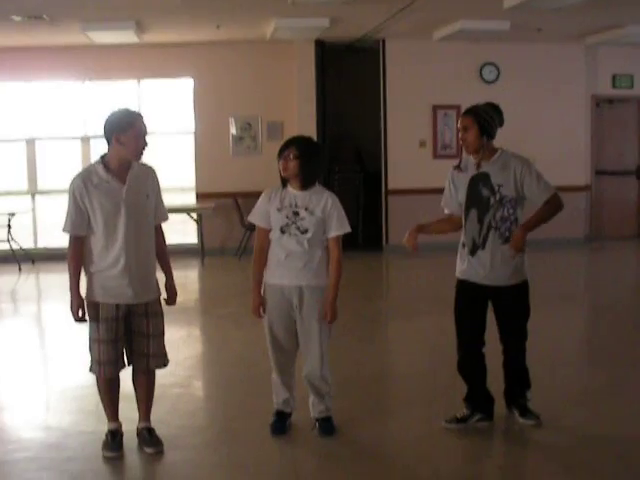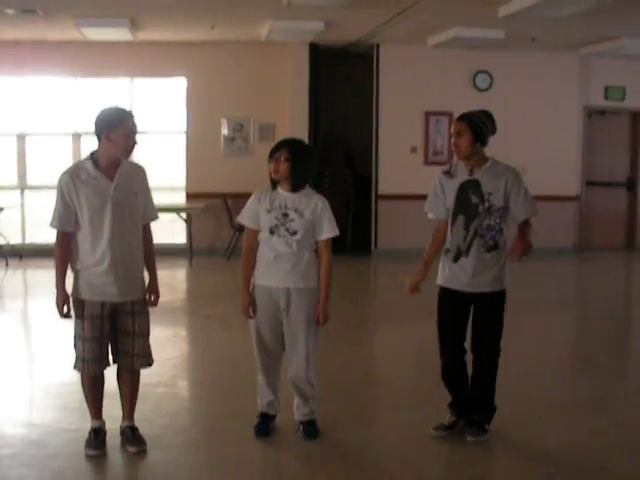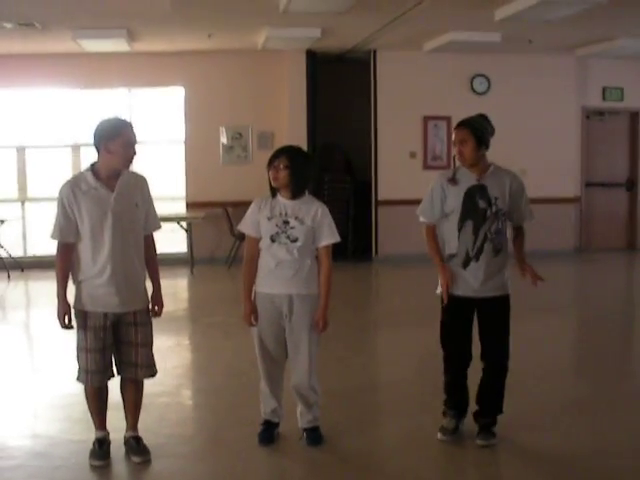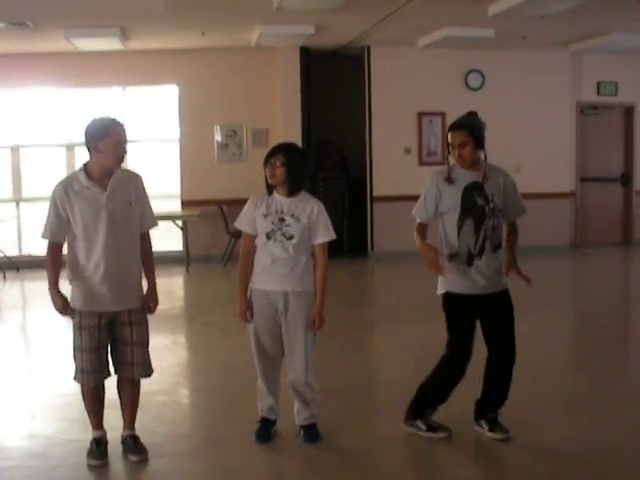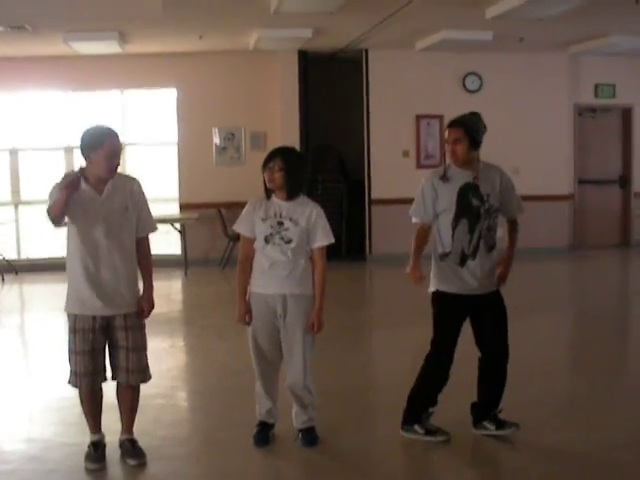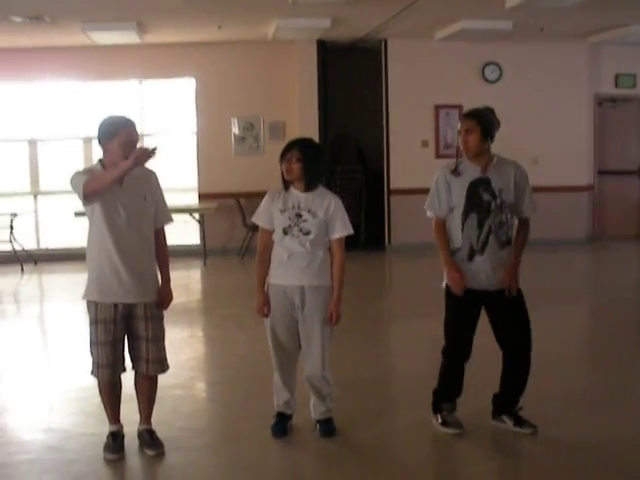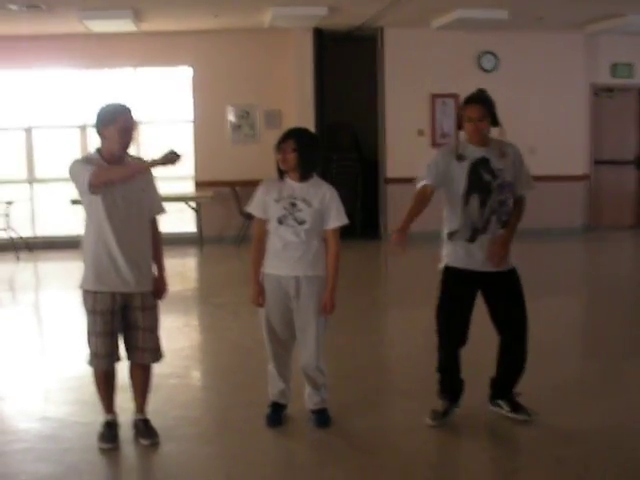
dt=0.4s
person 1, frame 1
left shoulder: (147, 177)
right shoulder: (84, 183)
right elbow: (77, 241)
left wrist: (169, 277)
right wrist: (74, 292)
left hip: (145, 289)
right hip: (104, 292)
left knee: (146, 361)
right knee: (106, 365)
left ankle: (145, 425)
right ankle: (113, 428)
person 1, frame 2
left shoulder: (137, 175)
right shoulder: (73, 179)
left elbow: (144, 230)
right elbow: (64, 237)
left wrist: (152, 277)
right wrist: (61, 287)
left hip: (131, 287)
right hip: (91, 289)
left knee: (131, 360)
right knee: (90, 362)
left ankle: (128, 424)
right ankle: (96, 426)
person 1, frame 3
left shoulder: (138, 185)
right shoulder: (73, 190)
left elbow: (147, 241)
right elbow: (65, 248)
left wrist: (157, 287)
right wrist: (61, 297)
left hip: (134, 298)
right hip: (92, 300)
left knee: (134, 370)
right knee: (94, 374)
left ankle: (132, 434)
right ankle: (100, 436)
person 1, frame 4
left shoulder: (133, 183)
right shoulder: (66, 190)
left elbow: (143, 238)
right elbow: (55, 245)
left wrist: (152, 286)
right wrist: (54, 289)
left hip: (130, 297)
right hip: (87, 300)
left knee: (131, 369)
right knee: (90, 373)
left ankle: (129, 433)
right ankle: (98, 436)
person 1, frame 5
left shoulder: (131, 188)
right shoulder: (67, 191)
left elbow: (141, 241)
right elbow: (54, 216)
left wrist: (148, 289)
right wrist: (68, 191)
left hip: (126, 299)
right hip: (84, 302)
left knee: (130, 373)
right knee: (87, 376)
left ankle: (127, 437)
right ankle: (96, 439)
person 1, frame 6
left shoulder: (147, 179)
right shoulder: (84, 178)
left elbow: (158, 233)
right elbow: (96, 187)
left wrist: (166, 281)
right wrist: (130, 162)
left hip: (145, 289)
right hip: (105, 290)
left knee: (148, 364)
right knee: (106, 366)
left ankle: (146, 427)
right ankle: (115, 430)
person 1, frame 7
left shoulder: (140, 168)
right shoulder: (82, 167)
left elbow: (151, 223)
right elbow: (104, 179)
left wrist: (160, 271)
right wrist: (155, 163)
left hip: (140, 279)
right hip: (101, 280)
left knee: (143, 352)
right knee: (103, 356)
left ankle: (141, 417)
right ankle: (110, 419)
person 2, frame 1
left shoulder: (516, 166)
right shoulder: (459, 172)
left elbow: (554, 203)
right elbow: (456, 221)
left wrist: (524, 227)
right wrist: (420, 229)
left hip: (509, 275)
right hip: (470, 275)
left knee: (514, 343)
right knee: (468, 346)
left ankle: (518, 400)
right ankle: (479, 406)
person 2, frame 2
left shoulder: (506, 177)
right shoulder: (446, 177)
left elbow: (524, 221)
right elbow: (441, 228)
left wrist: (522, 237)
right wrist: (423, 268)
left hip: (490, 283)
right hip: (451, 281)
left knee: (485, 353)
right knee: (449, 351)
left ankle: (480, 416)
right ankle: (460, 411)
person 2, frame 3
left shoulder: (508, 181)
right shoulder: (446, 183)
left elbow: (518, 226)
right elbow: (430, 227)
left wrist: (521, 259)
right wrist: (441, 266)
left hip: (495, 288)
right hip: (457, 287)
left knee: (496, 357)
right knee: (456, 355)
left ankle: (486, 419)
right ankle: (453, 411)
person 2, frame 4
left shoulder: (501, 179)
right shoulder: (441, 181)
left elbow: (511, 224)
right elbow: (422, 223)
left wrist: (512, 258)
right wrist: (425, 247)
left hip: (495, 285)
right hip: (458, 286)
left knee: (504, 353)
right knee: (458, 354)
left ankle: (487, 414)
right ankle: (418, 412)
person 2, frame 5
left shoulder: (497, 178)
right shoulder: (436, 181)
left elbow: (512, 219)
right elbow: (423, 227)
left wrist: (509, 256)
right wrist: (415, 260)
left hip: (487, 285)
right hip: (448, 286)
left knee: (496, 353)
right knee: (441, 353)
left ankle: (485, 415)
right ankle: (414, 417)
person 2, frame 6
left shoulder: (514, 173)
right shoulder: (449, 176)
left elbow: (523, 222)
right elbow: (440, 224)
left wrist: (515, 263)
right wrist: (450, 266)
left hip: (502, 280)
right hip: (463, 280)
left knee: (519, 347)
right knee: (456, 349)
left ankle: (505, 408)
right ankle: (443, 407)
person 2, frame 7
left shoulder: (510, 154)
right shoulder: (447, 155)
left elbow: (519, 201)
right elbow: (426, 190)
left wrist: (507, 236)
right wrist: (404, 224)
left hip: (499, 263)
right hip: (459, 262)
left knee: (515, 332)
right knee: (450, 334)
left ankle: (501, 395)
right ankle: (449, 396)
person 3, frame 1
left shoulder: (327, 201)
right shoulder: (270, 199)
left elbow: (335, 253)
right elbow: (260, 248)
left wrist: (332, 298)
right wrist: (256, 291)
left hip: (313, 288)
right hip: (277, 287)
left knee: (316, 357)
right knee: (280, 354)
left ankle: (322, 410)
right ankle: (283, 408)
person 3, frame 2
left shoulder: (316, 204)
right shoulder: (260, 200)
left elbow: (325, 256)
right elbow: (249, 248)
left wrist: (323, 301)
right wrist: (245, 291)
left hip: (301, 290)
right hip: (265, 288)
left knee: (301, 359)
right knee: (266, 355)
left ankle: (306, 414)
right ankle: (267, 410)
person 3, frame 3
left shoulder: (316, 211)
right shoulder: (260, 208)
left elbow: (325, 262)
right elbow: (250, 257)
left wrist: (323, 306)
right wrist: (247, 299)
left hip: (303, 297)
right hip: (267, 296)
left knee: (304, 366)
right knee: (269, 363)
left ankle: (310, 420)
right ankle: (270, 418)
person 3, frame 4
left shoulder: (312, 208)
right shoulder: (256, 205)
left elbow: (321, 259)
right elbow: (246, 254)
left wrist: (319, 304)
right wrist: (242, 296)
left hip: (299, 294)
right hip: (263, 292)
left knee: (300, 363)
right knee: (266, 360)
left ankle: (307, 418)
right ankle: (267, 415)
person 3, frame 5
left shoulder: (311, 212)
right shoulder: (255, 209)
left elbow: (319, 262)
right elbow: (245, 257)
left wrist: (318, 307)
right wrist: (241, 299)
left hip: (297, 297)
right hip: (261, 296)
left knee: (298, 367)
right knee: (264, 364)
left ankle: (305, 421)
right ankle: (265, 419)
person 3, frame 6
left shoulder: (329, 203)
right shoulder: (273, 200)
left elbow: (338, 254)
right elbow: (264, 249)
left wrist: (336, 299)
right wrist: (260, 291)
left hip: (315, 289)
right hip: (279, 288)
left knee: (316, 359)
right knee: (282, 355)
left ankle: (323, 412)
right ankle: (283, 410)
person 3, frame 7
left shoulder: (325, 193)
right shoulder: (268, 189)
left elbow: (332, 244)
right elbow: (259, 238)
left wrist: (330, 289)
right wrist: (255, 281)
left hip: (310, 279)
right hip: (274, 278)
left knee: (311, 348)
right knee: (277, 345)
left ankle: (317, 402)
right ankle: (278, 399)
